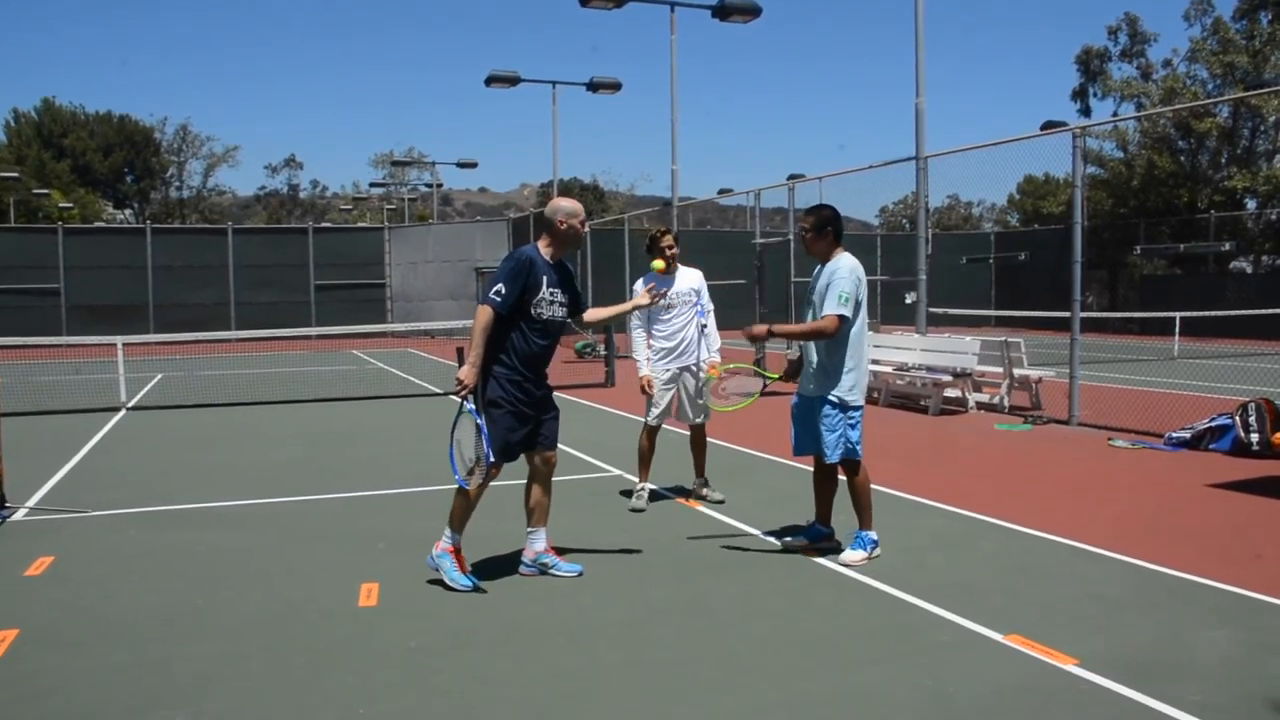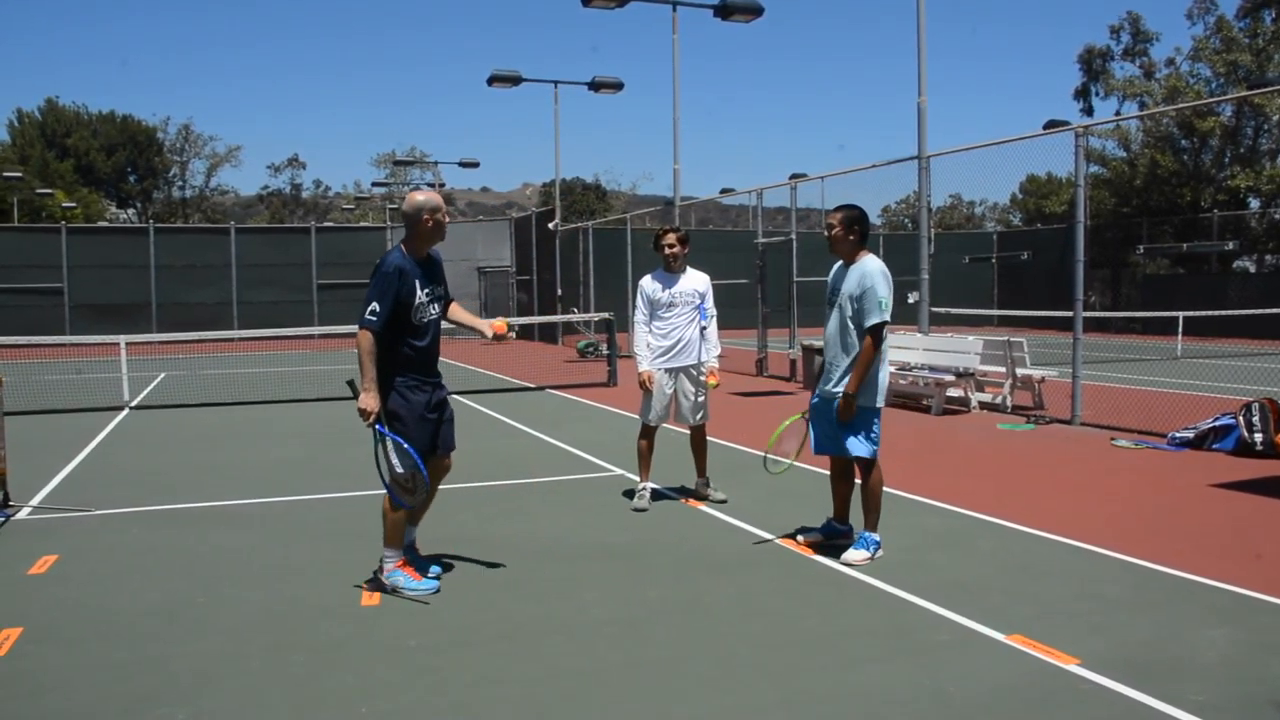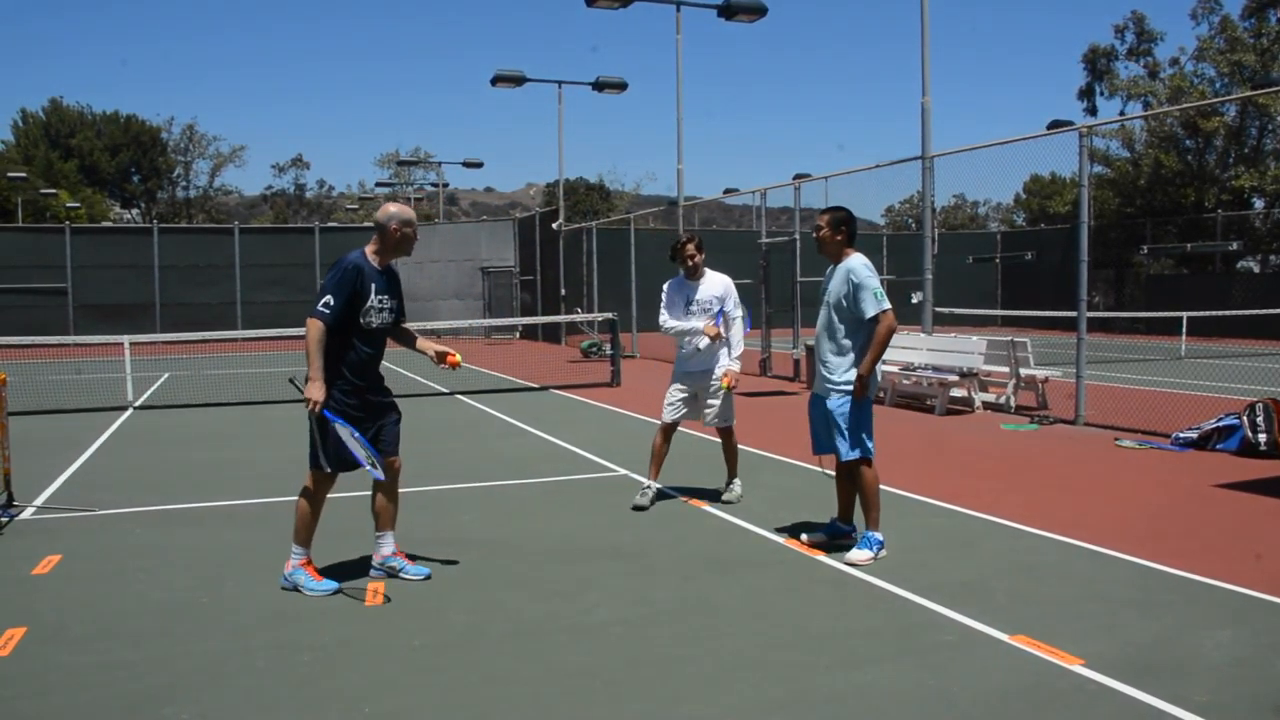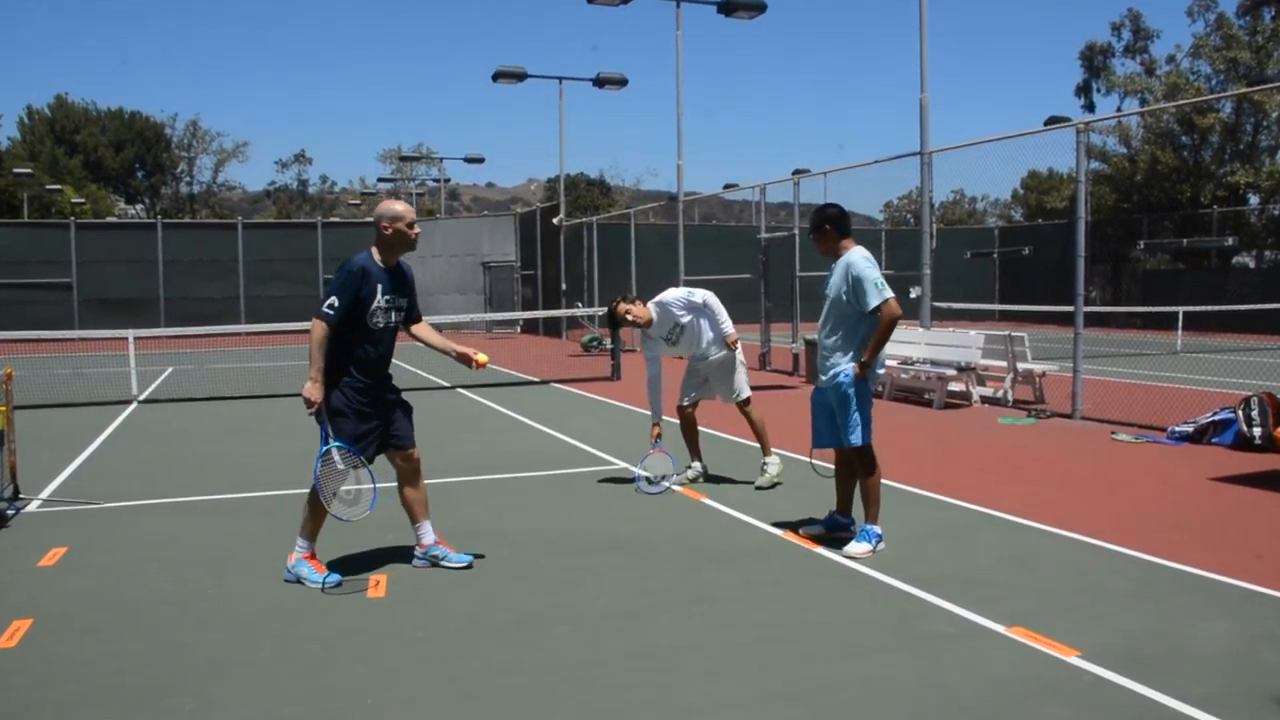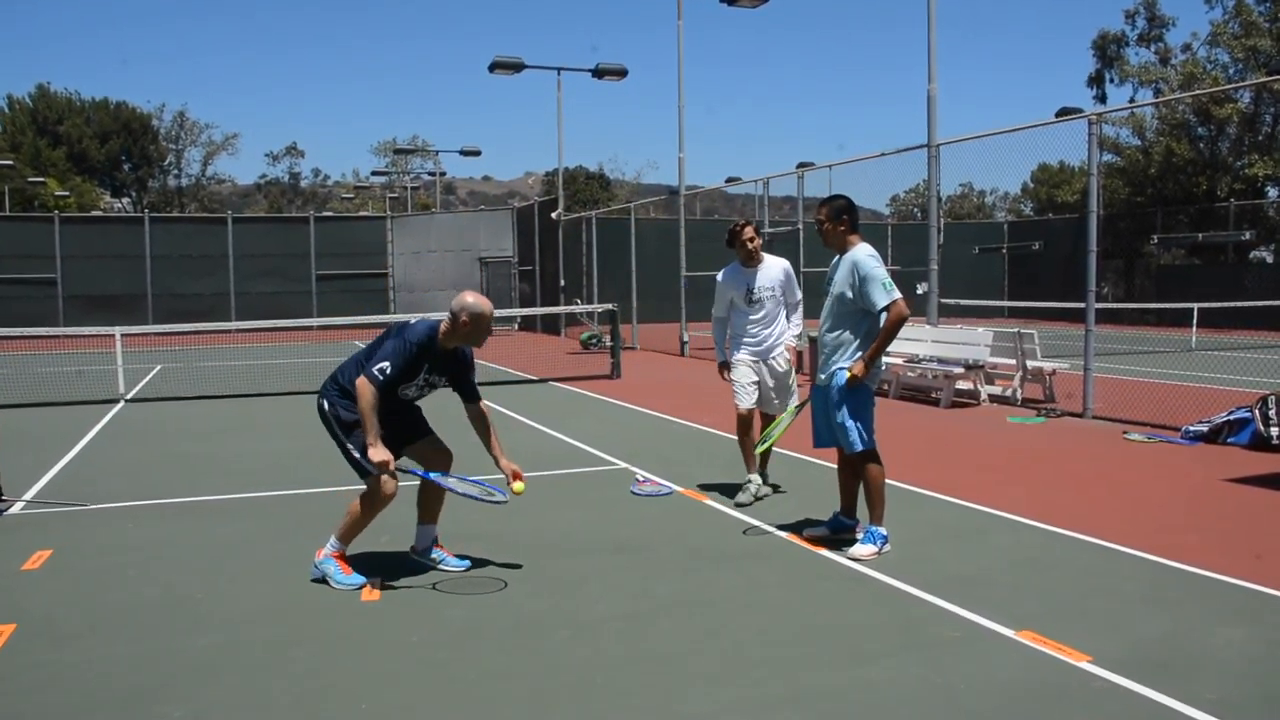
dt=1s
person 1, frame 1
left shoulder: (564, 271)
right shoulder: (522, 261)
left elbow: (581, 314)
right elbow: (487, 309)
left wrist: (633, 304)
right wrist: (471, 364)
left hip: (536, 386)
right hip: (503, 383)
left knee: (543, 463)
right knee: (488, 466)
left ankle: (536, 553)
right ankle: (446, 550)
person 1, frame 2
left shoulder: (434, 260)
right shoulder: (393, 268)
right elbow: (368, 330)
left wrist: (479, 325)
right wrist: (369, 390)
left hip: (431, 383)
right hip: (402, 389)
left knee: (439, 466)
left ankle: (404, 545)
right ankle: (392, 567)
person 1, frame 3
left shoulder: (391, 276)
right shoulder: (349, 268)
right elbow: (316, 322)
left wrist: (429, 347)
right wrist: (315, 380)
left hip: (372, 388)
right hip: (336, 391)
left knee: (390, 466)
right knee: (322, 476)
left ankle: (386, 555)
right ankle: (297, 565)
person 1, frame 4
left shoulder: (404, 274)
right shoulder: (357, 269)
left elbow: (413, 323)
right elbow: (322, 323)
left wrist: (455, 350)
right wrist: (315, 379)
left hip: (381, 387)
right hip: (345, 388)
left knee: (409, 459)
left ankle: (427, 545)
right ankle: (301, 558)
person 1, frame 5
left shoulder: (459, 356)
right shoulder: (413, 338)
left elbow: (475, 406)
right elbow: (364, 385)
left wrist: (501, 460)
right wrist: (374, 445)
left hip: (389, 405)
right hip: (343, 402)
left knee: (440, 458)
right knee: (384, 486)
left ankle: (425, 545)
right ankle: (328, 556)
person 2, frame 1
left shoulder: (845, 270)
right shoulder: (823, 269)
left elbow: (828, 327)
left wrist: (771, 331)
right wrist: (799, 361)
left hip: (837, 388)
right hip: (813, 386)
left knee: (848, 460)
right knee: (821, 460)
left ankle: (867, 536)
right ankle: (821, 529)
person 2, frame 2
left shoulder: (872, 272)
right shoulder: (838, 270)
left elbow: (872, 338)
left wrist: (851, 390)
right wrist: (824, 382)
left hip: (858, 391)
right hip: (831, 386)
left knee: (865, 460)
right knee: (837, 458)
left ankle: (870, 537)
right ankle: (839, 525)
person 2, frame 3
left shoulder: (857, 269)
right shoulder: (833, 271)
left elbow: (887, 322)
left wrist: (864, 374)
left hip: (848, 387)
right hip: (826, 384)
left knee: (859, 458)
right knee: (841, 458)
left ankle: (873, 536)
right ankle: (843, 524)
person 2, frame 4
left shoulder: (857, 262)
right shoulder: (840, 264)
left elbow: (892, 311)
left wrist: (866, 361)
left hip: (850, 376)
right hip: (830, 375)
left knee: (859, 449)
right knee: (841, 450)
left ankle: (872, 529)
right ankle: (842, 518)
person 2, frame 5
left shoulder: (863, 259)
right shoulder: (839, 261)
left elbow: (899, 311)
left wrist: (866, 361)
right wrist: (821, 370)
left hip: (850, 376)
right hip: (829, 374)
left knee: (863, 451)
right knee: (843, 450)
left ankle: (877, 531)
right ankle: (846, 519)
person 3, frame 1
left shoulder: (695, 277)
right shoulder: (643, 286)
left elbow: (708, 317)
right elbow: (638, 330)
left wrist: (714, 354)
right wrist: (643, 370)
left hip: (695, 362)
right hip: (661, 366)
left knee: (698, 424)
right knee: (651, 426)
left ankle: (700, 483)
right ankle: (642, 487)
person 3, frame 2
left shoulder: (701, 280)
right shoulder: (648, 283)
left elbow: (709, 322)
right elbow: (641, 326)
left wrist: (712, 360)
right wrist: (642, 365)
left hip: (693, 364)
right hip: (658, 366)
left knee: (698, 425)
right knee: (649, 425)
left ankle: (702, 482)
right ankle: (644, 486)
person 3, frame 3
left shoulder: (722, 283)
right shoulder: (671, 288)
left elbow: (736, 324)
right elbow: (666, 324)
left wrist: (733, 364)
right wrist: (700, 326)
left hip: (715, 369)
right hip: (684, 369)
left knee: (723, 427)
right knee: (667, 424)
left ankle: (733, 482)
right ankle: (650, 486)
person 3, frame 4
left shoulder: (667, 300)
right shoulder: (649, 342)
left elbow: (707, 297)
right elbow: (654, 379)
left wrist: (727, 330)
right wrist: (656, 420)
left hip: (723, 350)
right hip: (698, 361)
left knee: (744, 405)
right knee: (684, 410)
left ankle: (770, 461)
right ankle: (697, 466)
person 3, frame 5
left shoulder: (782, 267)
right shoulder: (726, 278)
left elbow: (795, 305)
right elbow: (719, 318)
left wrist: (791, 340)
right wrist: (721, 356)
left hip: (776, 354)
right hip: (743, 355)
left knee: (770, 417)
right knee: (745, 413)
left ankle: (760, 471)
right ankle: (753, 479)
